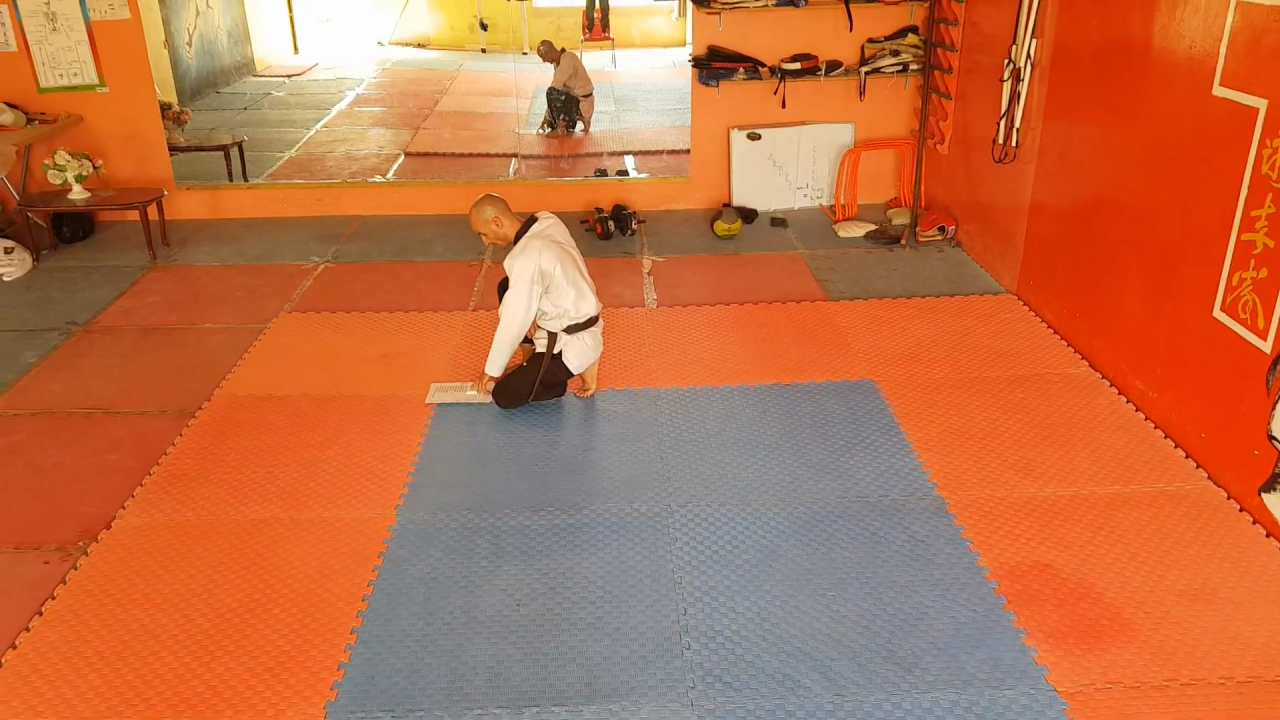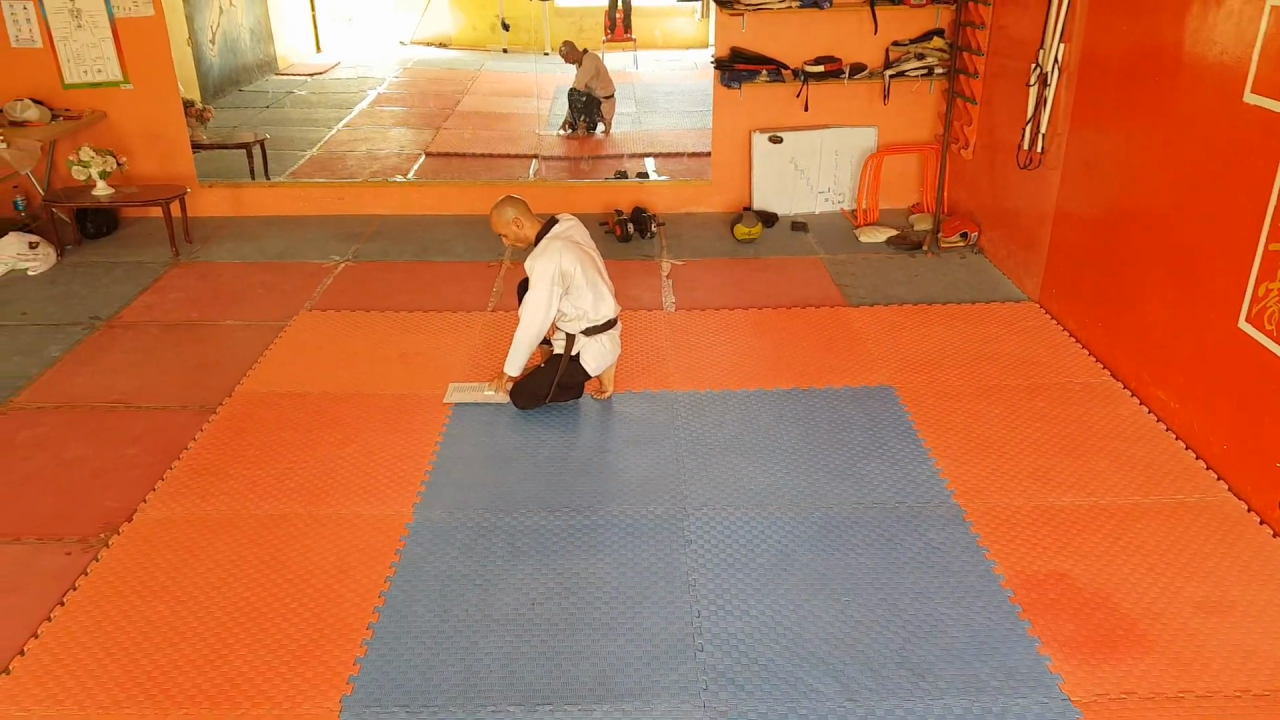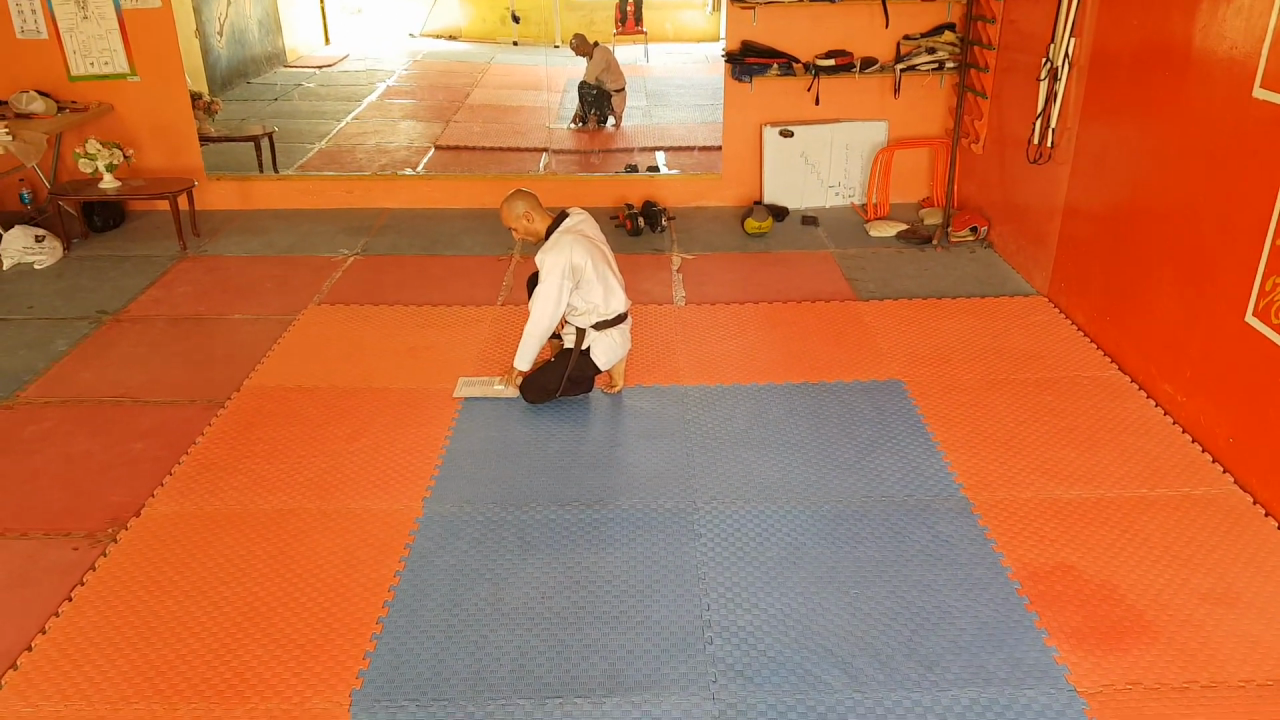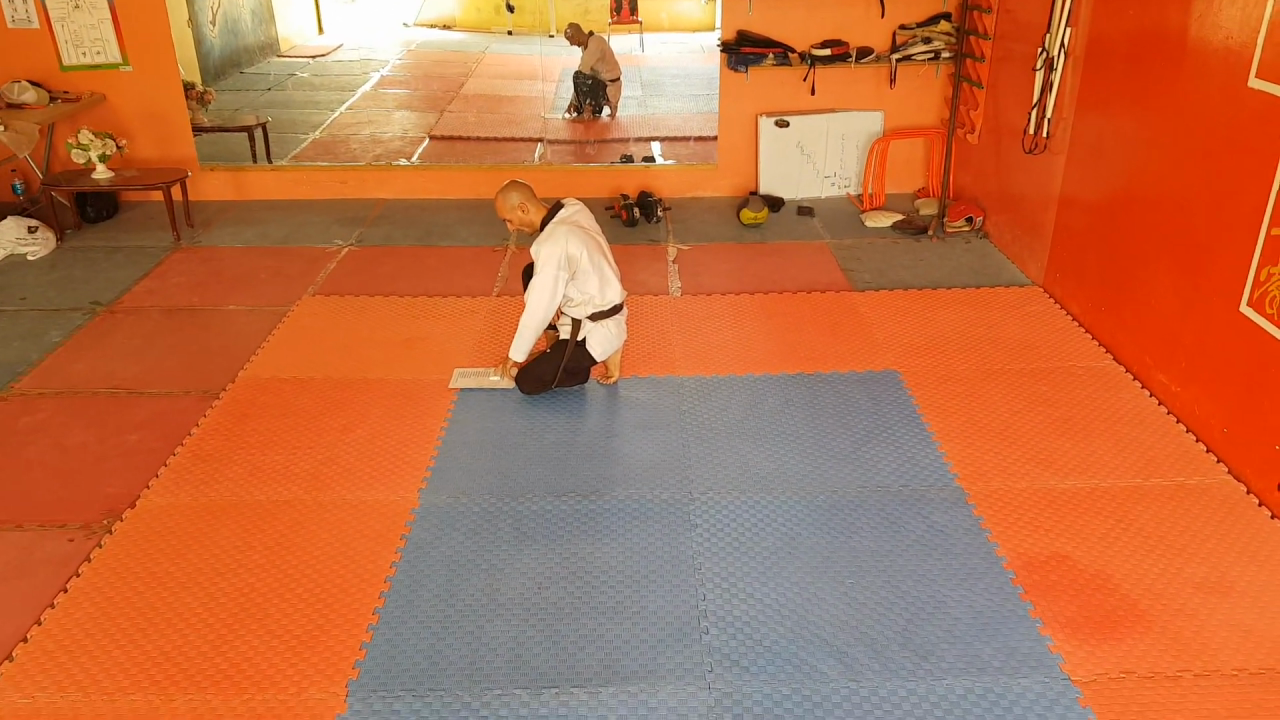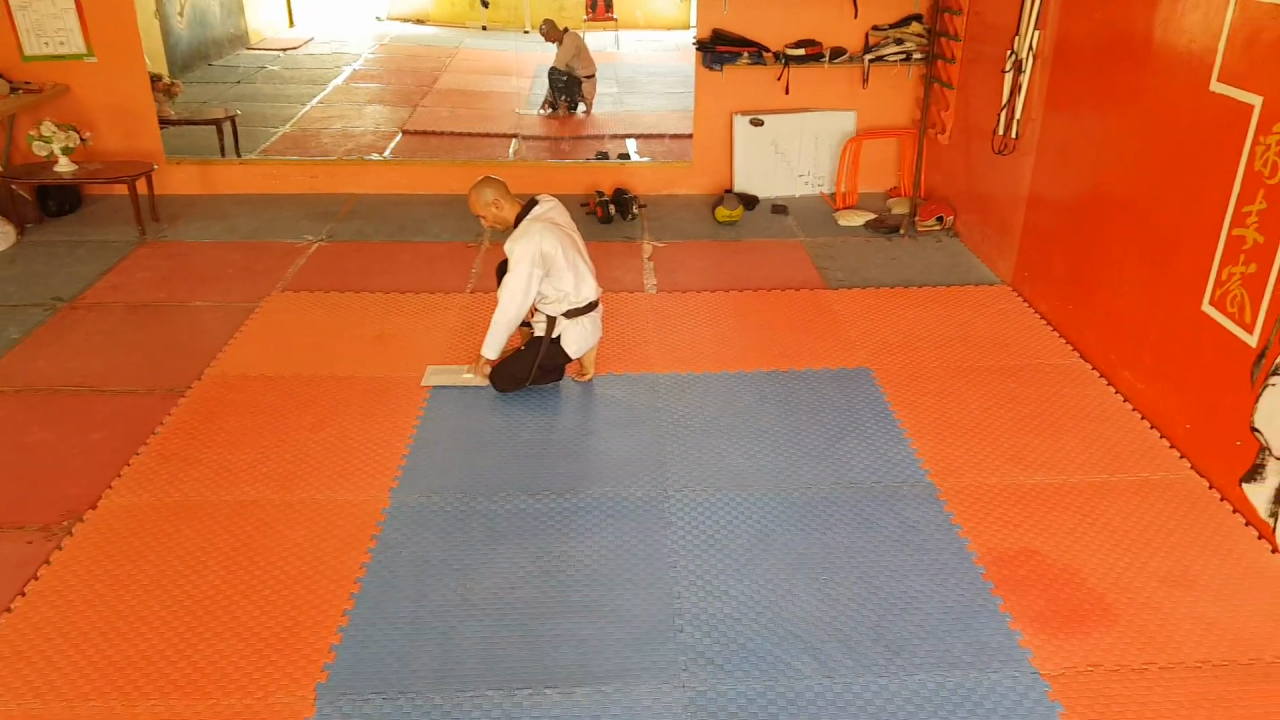
dt=0.3s
person 1, frame 1
left shoulder: (525, 259)
right shoulder: (547, 221)
left elbow: (511, 325)
left wrist: (490, 371)
right wrist: (529, 313)
left hip: (574, 343)
right hip: (578, 314)
left knee: (504, 396)
right knee: (507, 289)
left ankle: (579, 365)
right ankle: (532, 362)
person 1, frame 2
left shoulder: (546, 259)
right shoulder: (568, 223)
left elbow: (531, 326)
left wrist: (509, 371)
right wrist: (548, 312)
left hip: (591, 346)
right hip: (597, 318)
left knee: (521, 397)
right knee: (528, 290)
left ankle: (596, 367)
right ankle: (550, 363)
person 1, frame 3
left shoulder: (557, 254)
right shoulder: (578, 217)
left elbow: (541, 320)
left wrist: (519, 366)
right wrist: (557, 307)
left hip: (601, 340)
right hip: (607, 312)
left knee: (531, 391)
right knee: (536, 283)
left ankle: (608, 361)
right ankle: (560, 357)
person 1, frame 4
left shoulder: (553, 245)
right shoulder: (573, 207)
left elbow: (537, 311)
left wrist: (514, 356)
right wrist: (552, 298)
left hip: (597, 331)
right hip: (602, 303)
left knee: (527, 382)
right knee: (532, 274)
left ankle: (602, 353)
right ankle: (556, 346)
person 1, frame 5
left shoulder: (527, 242)
right shoulder: (548, 204)
left elbow: (510, 308)
left wrist: (487, 354)
right wrist: (526, 296)
left hip: (572, 328)
right hip: (578, 300)
left knee: (501, 380)
right knee: (506, 272)
left ankle: (578, 350)
right ankle: (531, 344)
